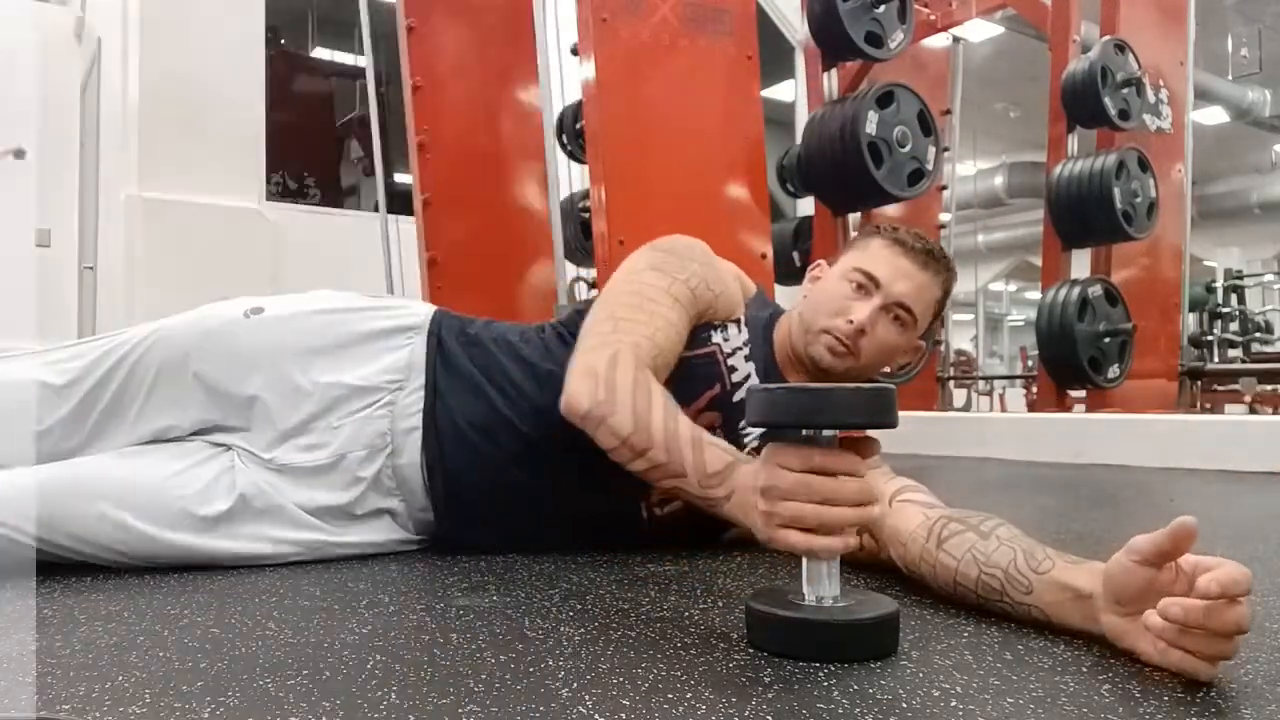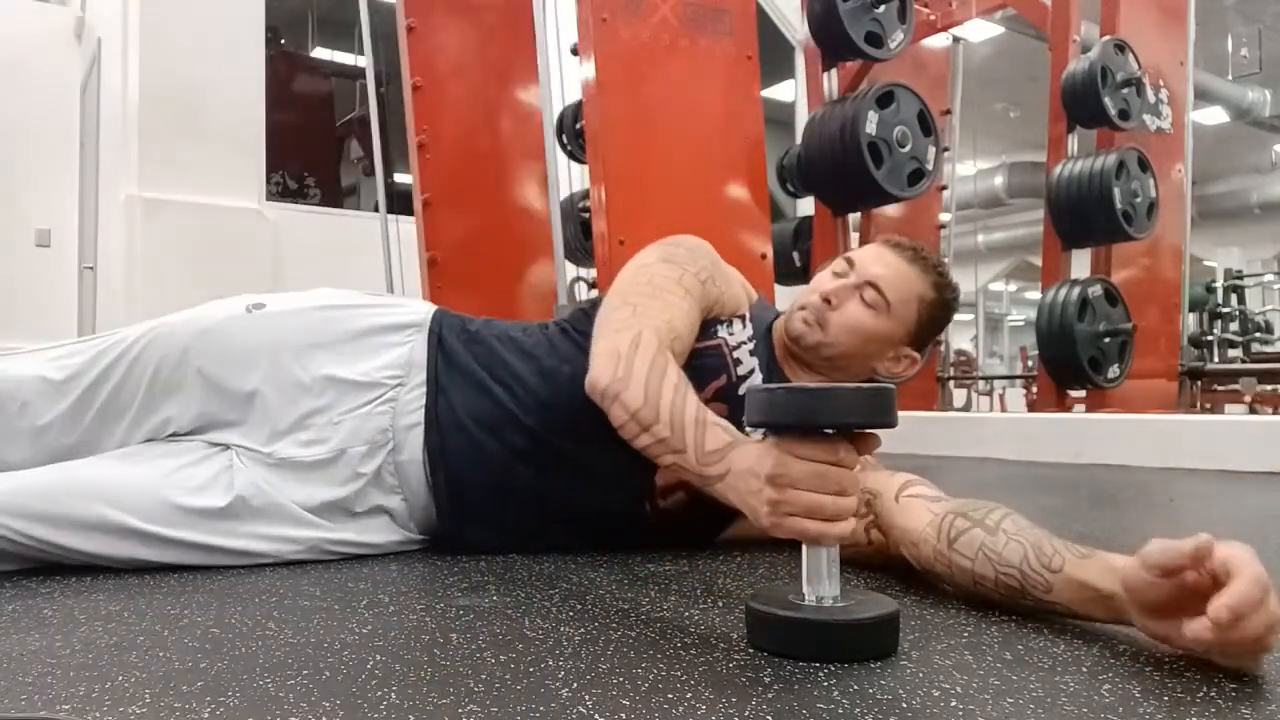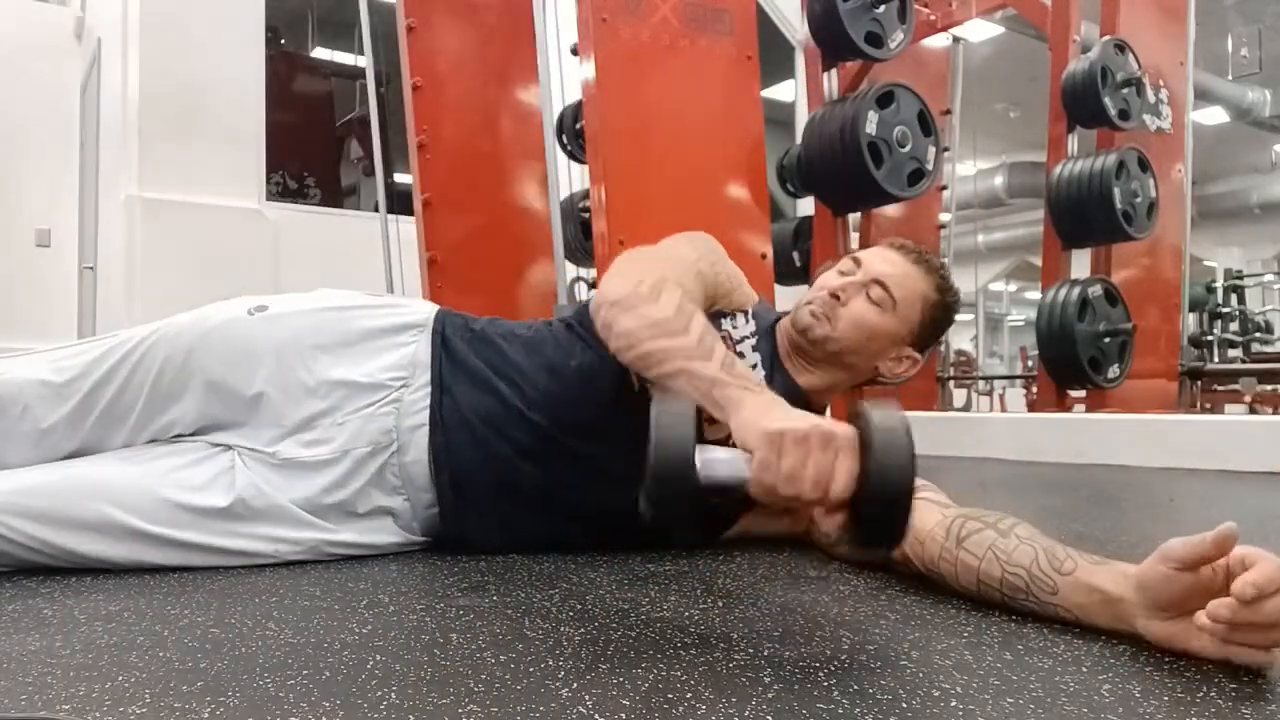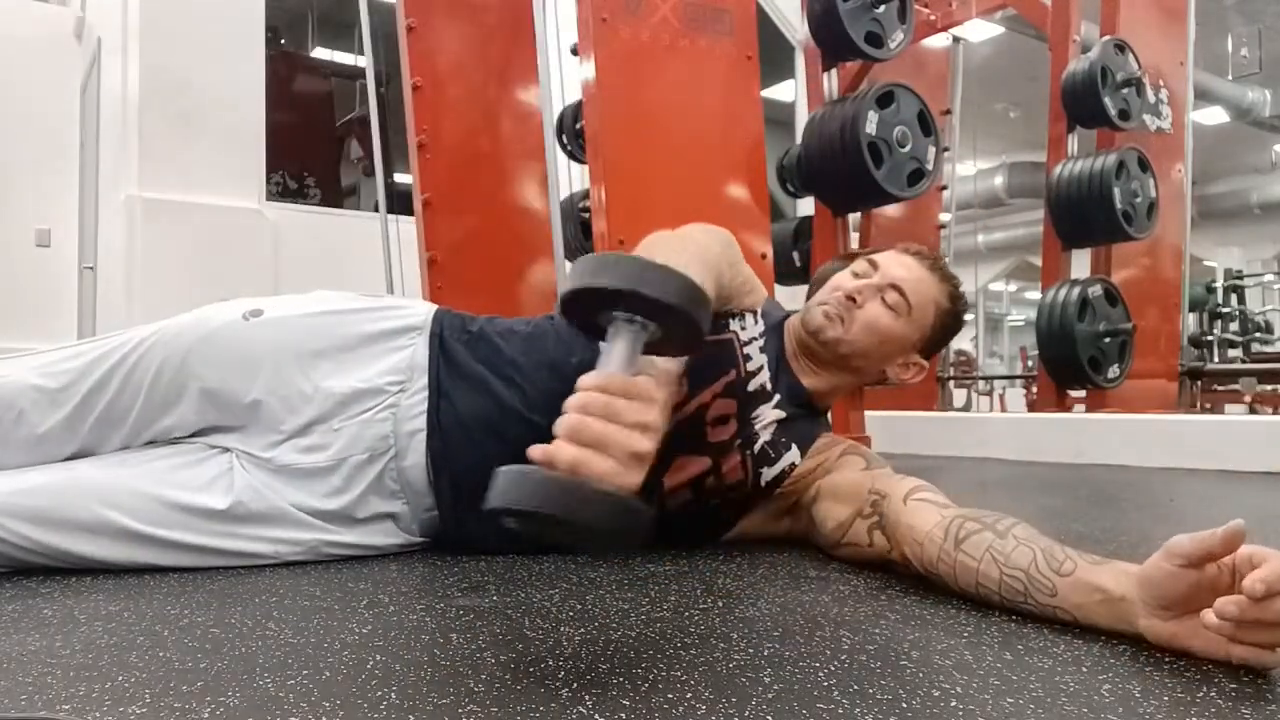
dt=0.4s
person 1, frame 1
left shoulder: (832, 457)
right shoulder: (697, 276)
left elbow: (925, 526)
right elbow: (596, 393)
left wrist: (1101, 596)
right wrist: (734, 482)
left hip: (381, 507)
right hip: (381, 364)
person 1, frame 2
left shoulder: (832, 459)
right shoulder: (702, 275)
left elbow: (932, 520)
right elbow: (617, 374)
left wrist: (1129, 584)
right wrist: (732, 462)
left hip: (375, 506)
right hip: (382, 358)
person 1, frame 3
left shoulder: (835, 451)
right shoulder: (717, 279)
left elbow: (934, 528)
right elbow: (630, 294)
left wrist: (1137, 595)
right wrist: (750, 410)
left hip: (384, 506)
right hip: (385, 361)
person 1, frame 4
left shoulder: (820, 471)
right shoulder: (724, 275)
left elbow: (937, 530)
left wrist: (1139, 596)
right wrist: (626, 395)
left hip: (382, 510)
right hip: (384, 359)
